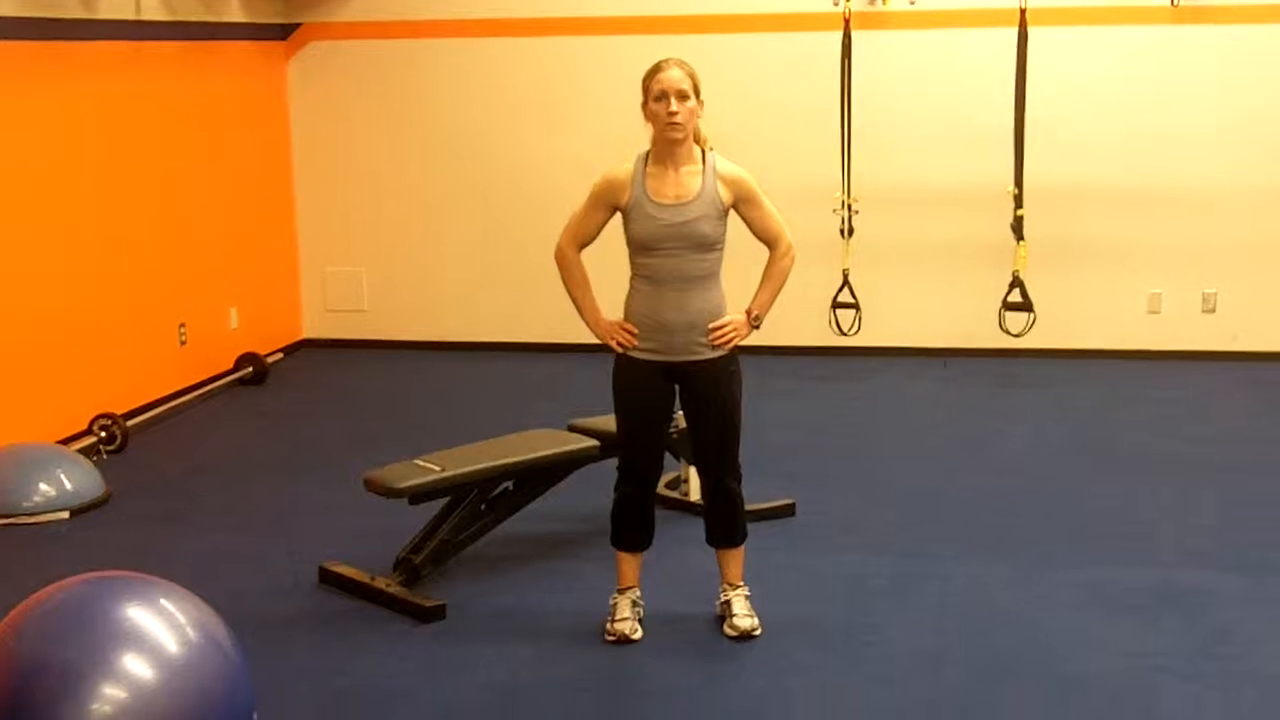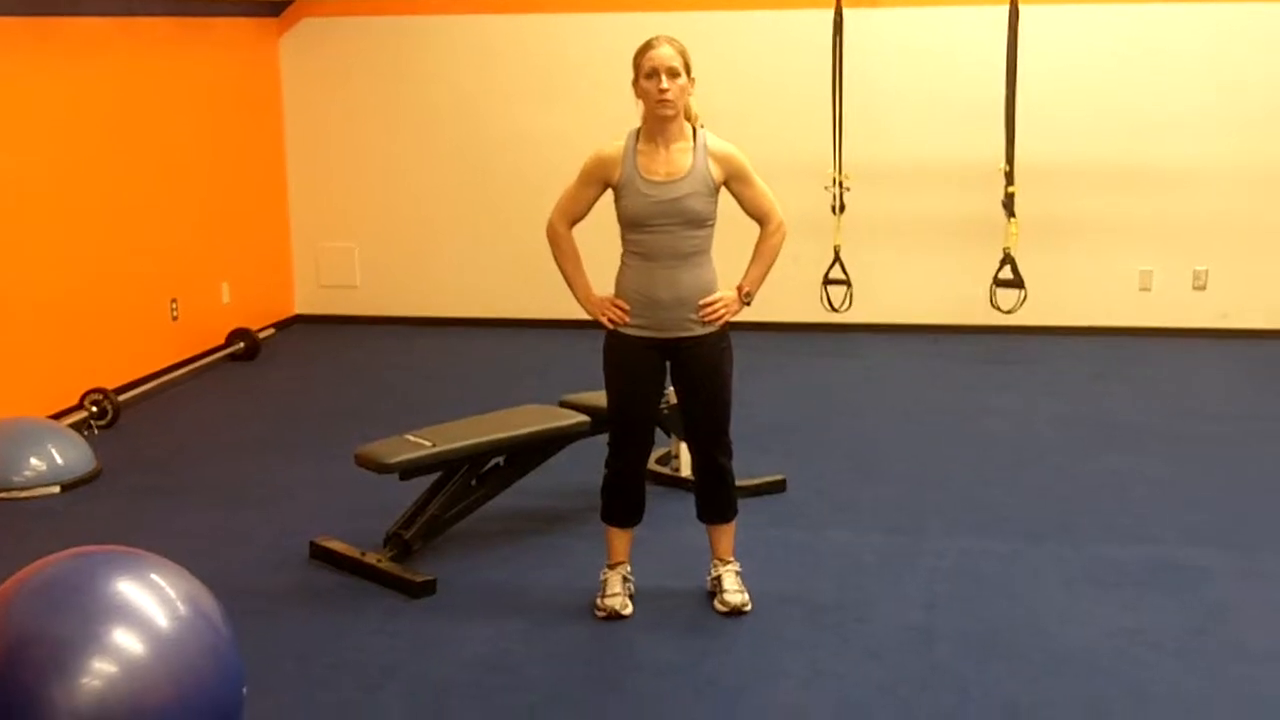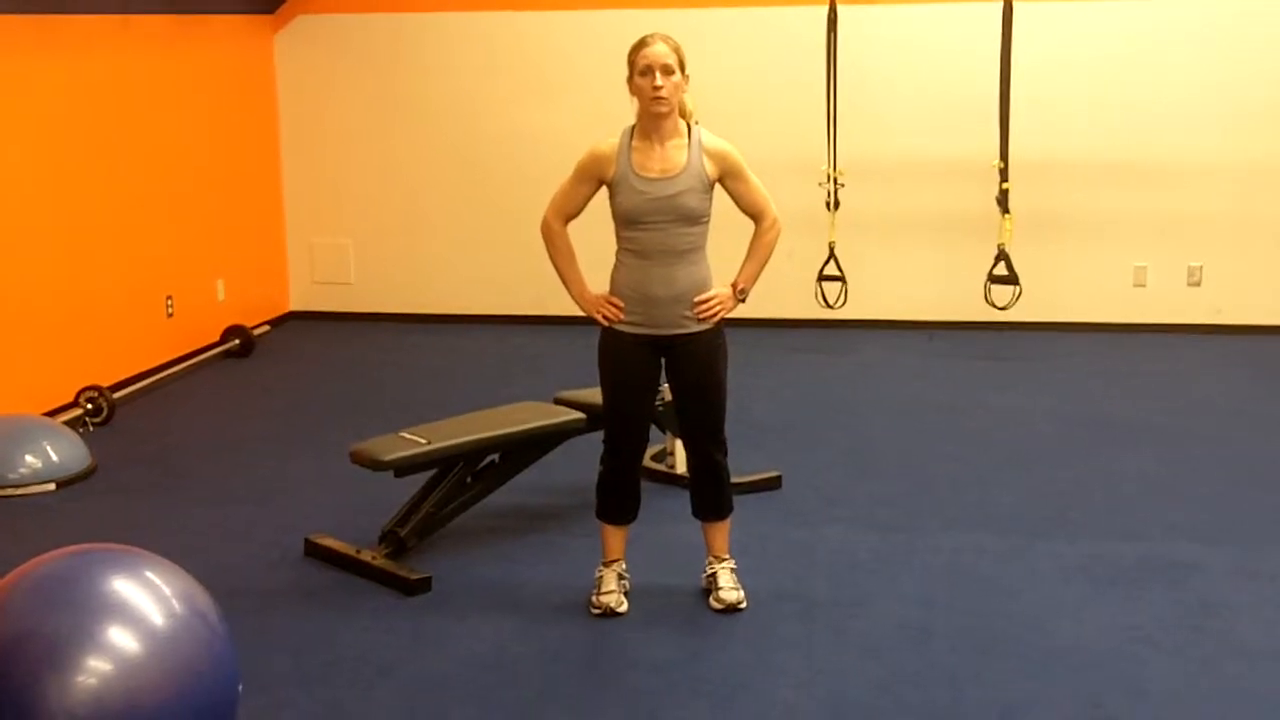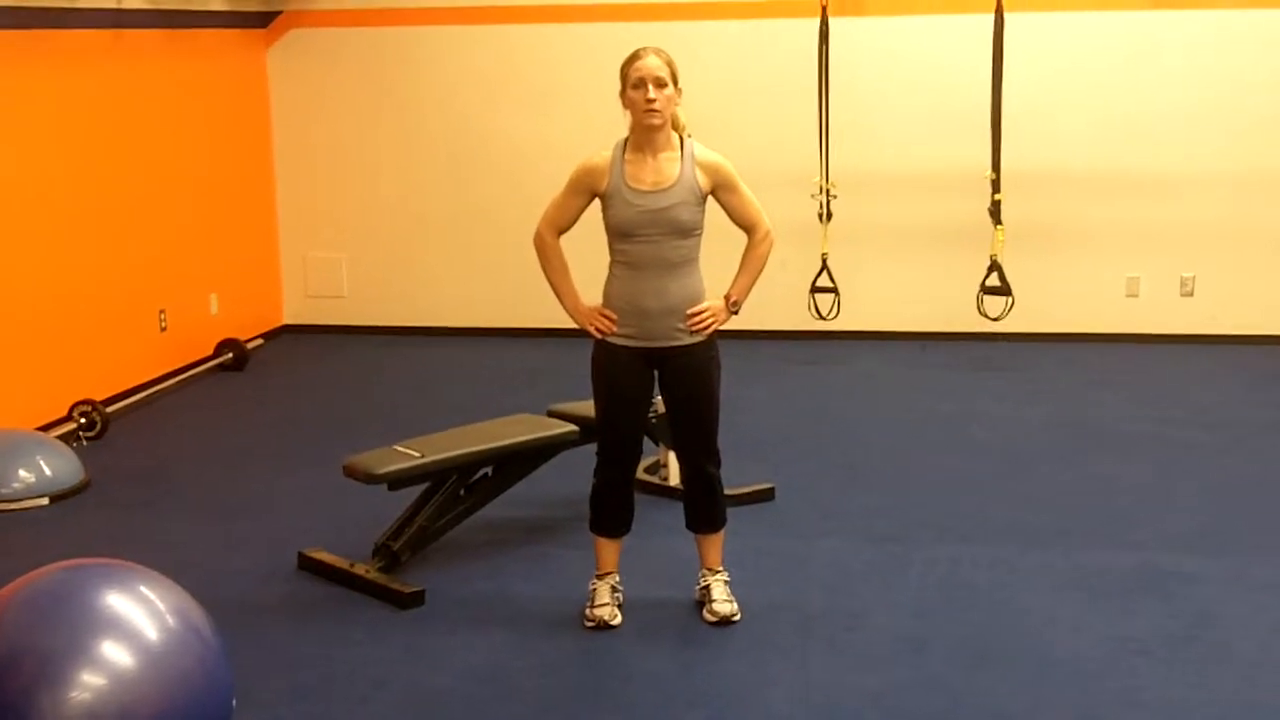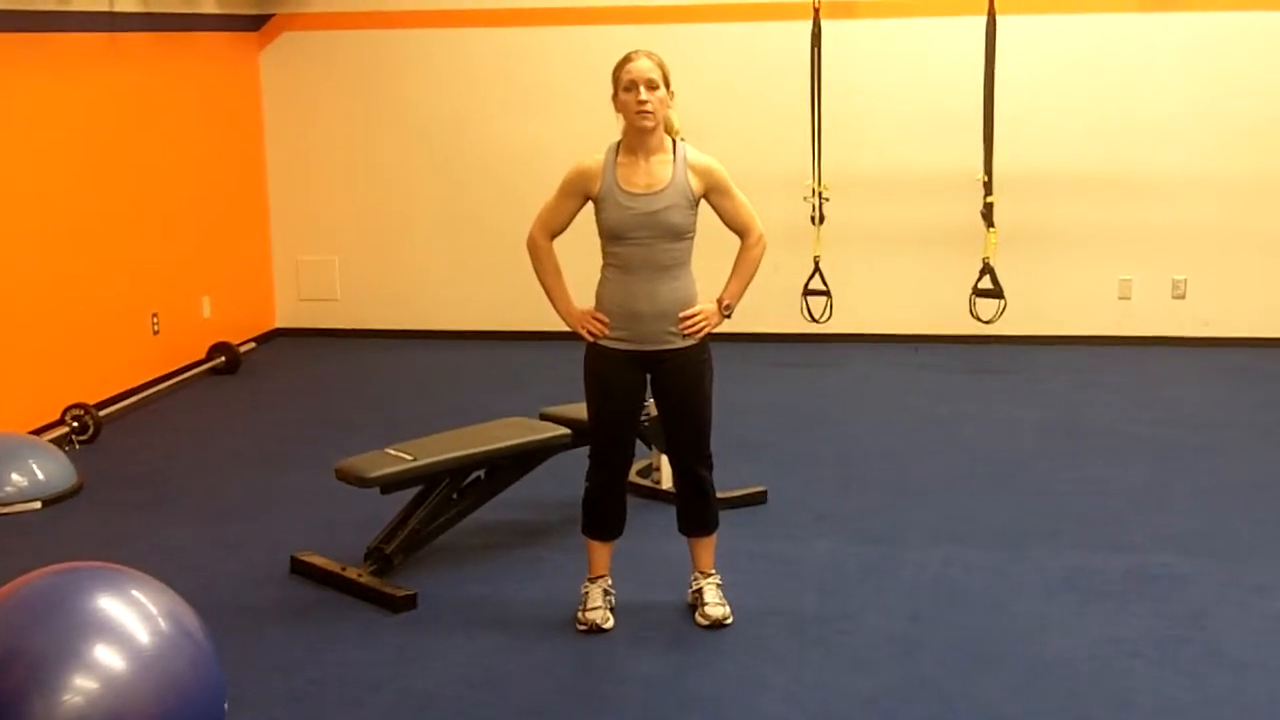
dt=0.5s
person 1, frame 1
left shoulder: (728, 178)
right shoulder: (621, 181)
left elbow: (783, 248)
right elbow: (567, 248)
left wrist: (753, 317)
right wrist: (596, 320)
left hip: (710, 353)
right hip: (641, 355)
left knee: (721, 474)
right knee: (637, 475)
left ankle: (734, 592)
right ankle: (627, 596)
person 1, frame 2
left shoulder: (719, 156)
right shoulder: (612, 159)
left elbow: (773, 225)
right elbow: (559, 225)
left wrist: (743, 293)
right wrist: (587, 298)
left hip: (701, 329)
right hip: (633, 331)
left knee: (712, 450)
right knee: (627, 452)
left ankle: (724, 568)
right ankle: (617, 572)
person 1, frame 3
left shoulder: (714, 153)
right shoulder: (607, 156)
left elbow: (768, 222)
right elbow: (554, 222)
left wrist: (738, 290)
right wrist: (582, 295)
left hip: (696, 327)
right hip: (627, 329)
left knee: (707, 447)
right knee: (622, 448)
left ankle: (720, 565)
right ankle: (612, 569)
person 1, frame 4
left shoulder: (706, 165)
right shoulder: (599, 169)
left elbow: (761, 233)
right elbow: (546, 235)
left wrist: (731, 302)
right wrist: (575, 307)
left hip: (689, 339)
right hip: (620, 340)
left knee: (700, 460)
right knee: (615, 461)
left ankle: (713, 578)
right ankle: (606, 582)
person 1, frame 5
left shoulder: (698, 168)
right shoulder: (592, 172)
left elbow: (753, 237)
right elbow: (539, 238)
left wrist: (723, 306)
right wrist: (568, 311)
left hip: (681, 342)
right hip: (613, 344)
left knee: (692, 463)
right knee: (608, 464)
left ankle: (705, 581)
right ankle: (597, 585)
